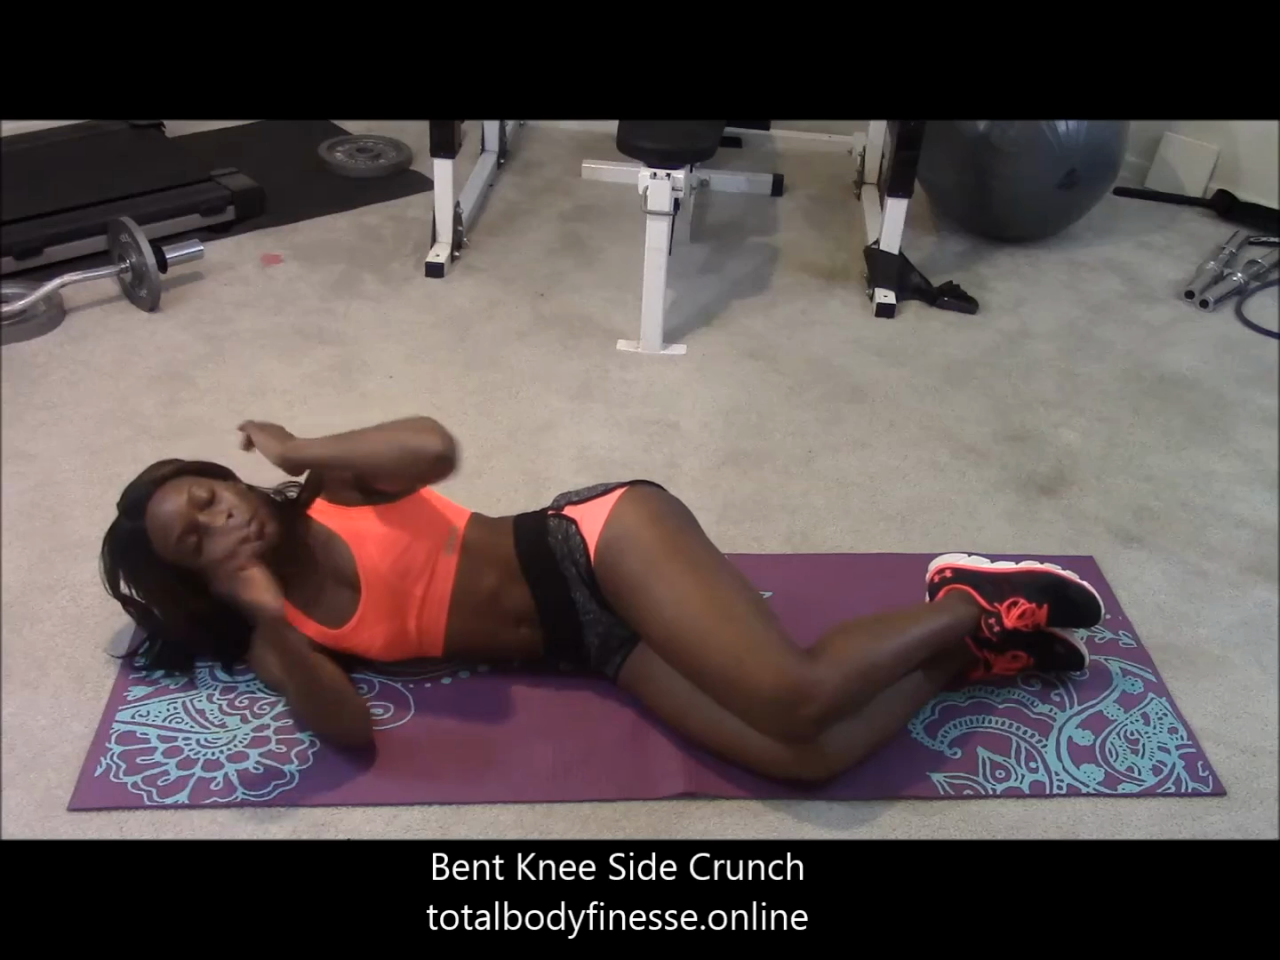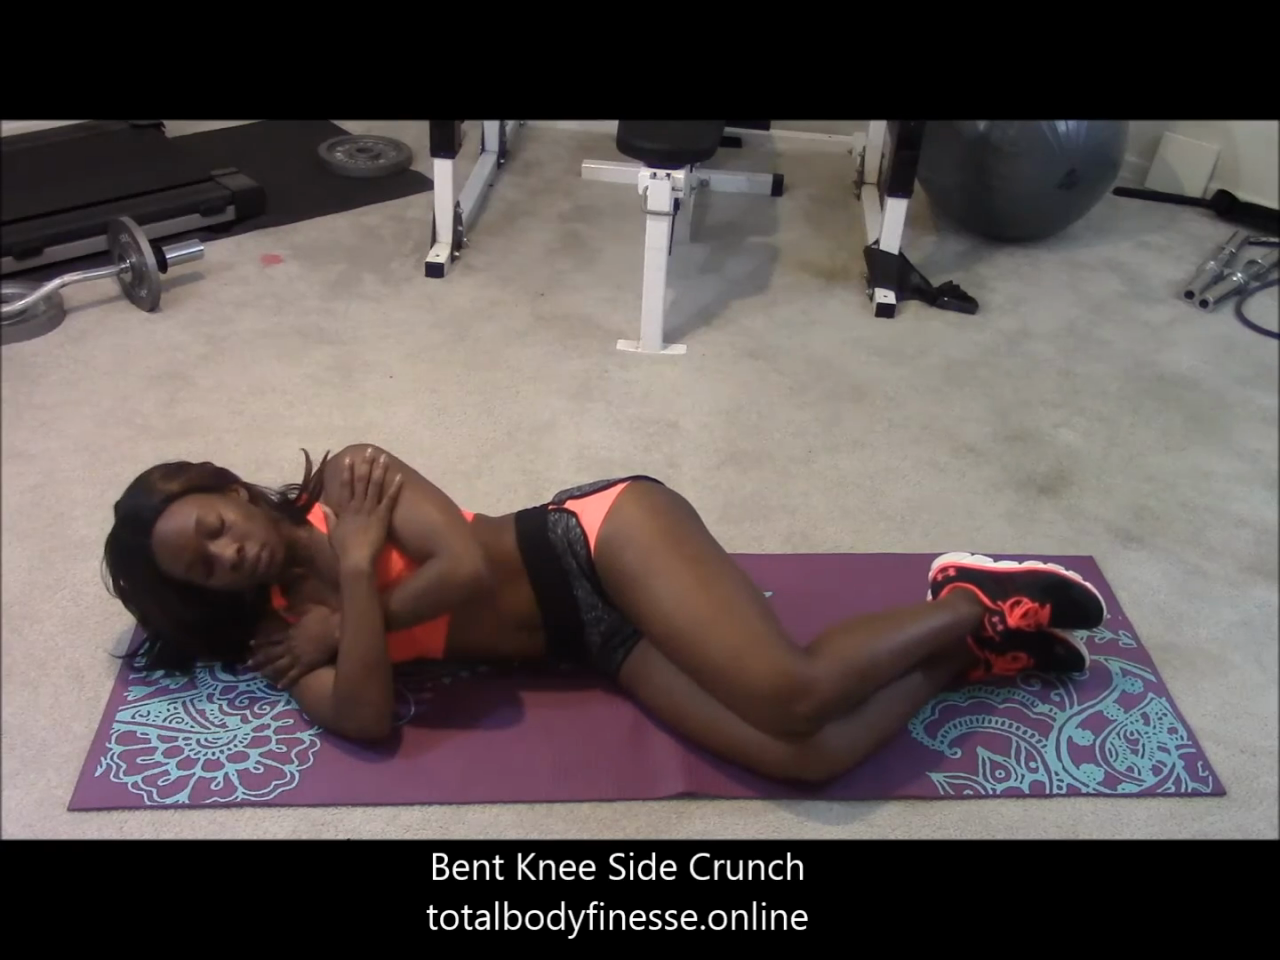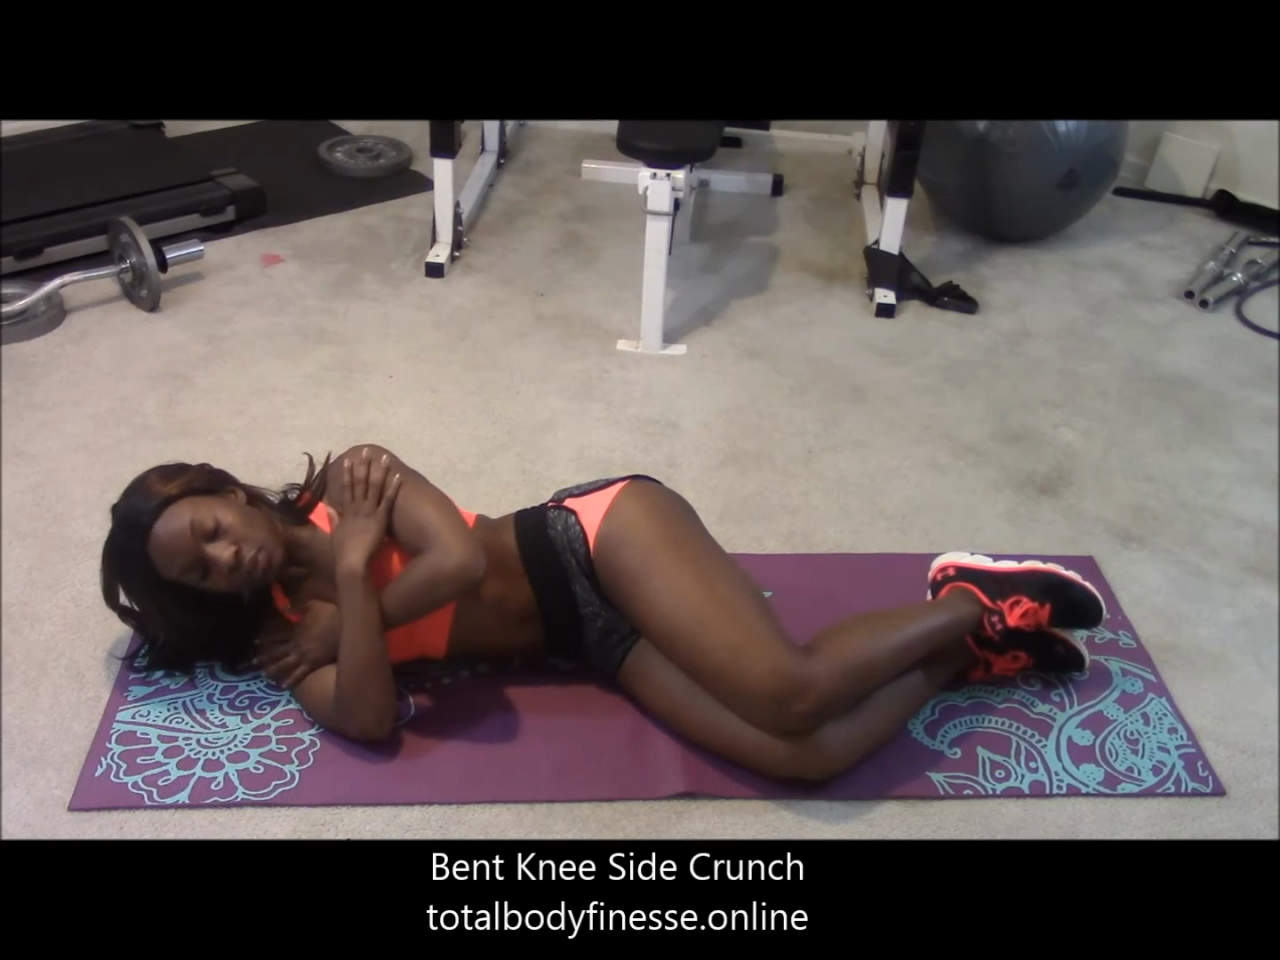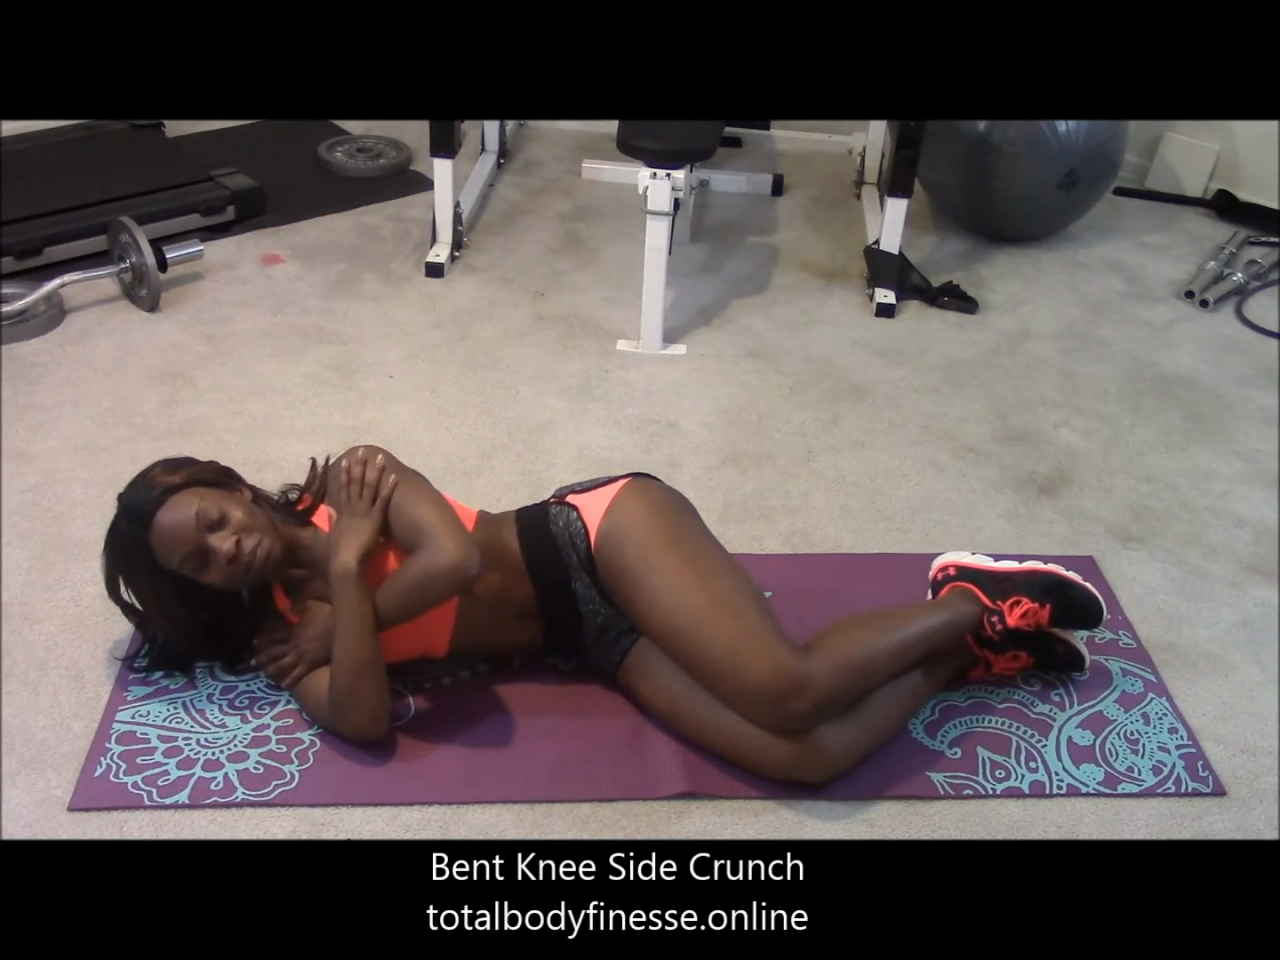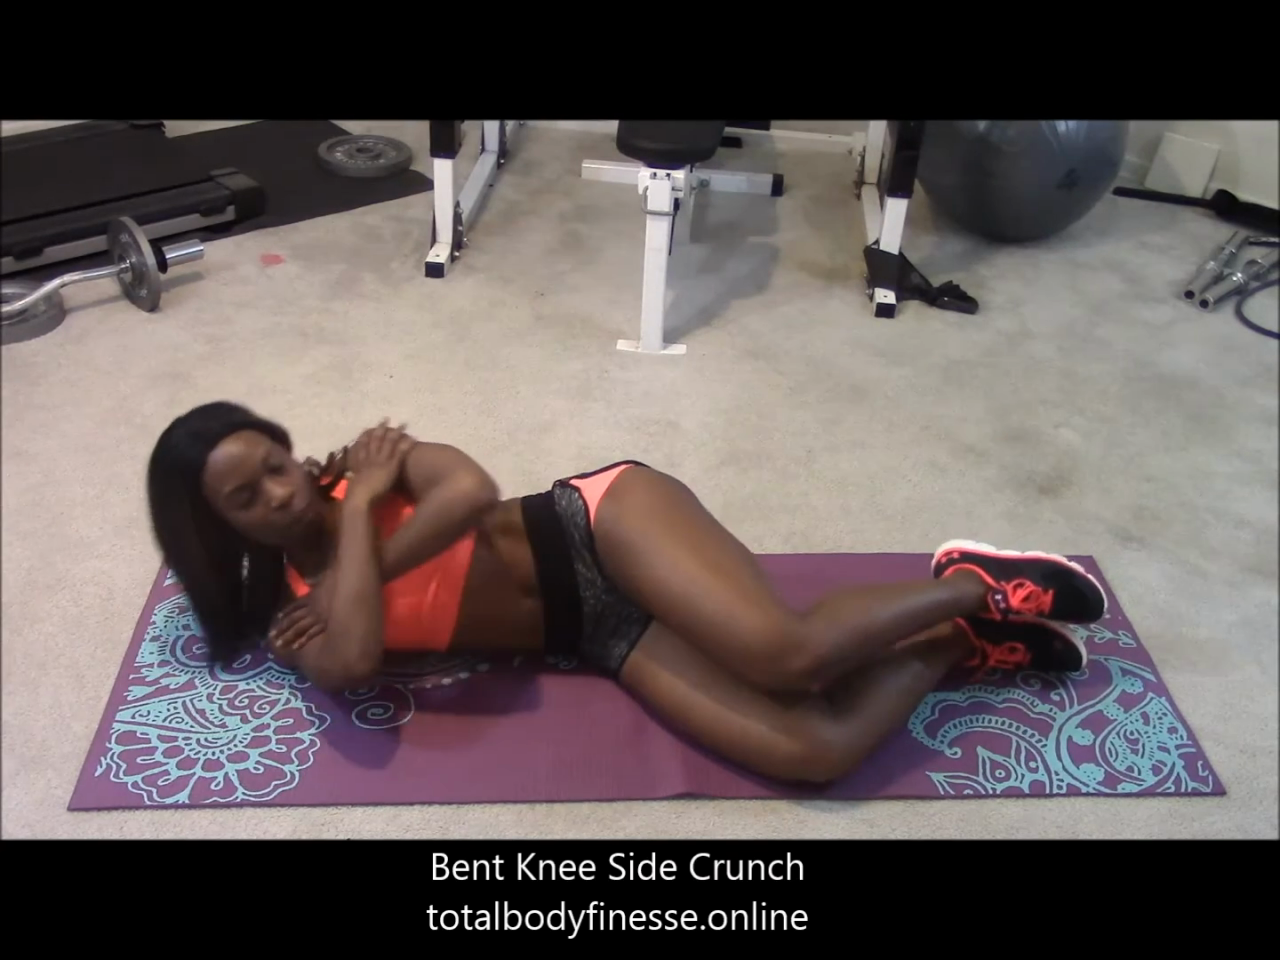
dt=1s
person 1, frame 1
left shoulder: (342, 487)
right shoulder: (283, 623)
left elbow: (434, 445)
right elbow: (349, 727)
left wrist: (298, 452)
right wrist: (263, 622)
left hip: (601, 540)
right hip: (594, 641)
left knee: (796, 698)
right knee: (810, 753)
left ankle: (970, 603)
right ankle: (964, 648)
person 1, frame 2
left shoulder: (345, 478)
right shoulder: (281, 630)
left elbow: (466, 567)
right elbow: (365, 719)
left wrist: (350, 615)
right wrist: (357, 571)
left hip: (602, 536)
right hip: (597, 643)
left knee: (794, 696)
right knee: (808, 754)
left ankle: (977, 601)
right ankle: (968, 644)
person 1, frame 3
left shoulder: (349, 480)
right shoulder: (283, 631)
left elbow: (461, 559)
right elbow: (368, 720)
left wrist: (355, 591)
right wrist: (351, 570)
left hip: (603, 531)
right hip: (597, 638)
left knee: (792, 695)
right knee: (805, 752)
left ankle: (975, 598)
right ankle: (967, 646)
person 1, frame 4
left shoulder: (350, 478)
right shoulder: (284, 628)
left elbow: (455, 558)
right elbow: (363, 720)
left wrist: (349, 608)
right wrist: (346, 564)
left hip: (604, 533)
right hip: (599, 636)
left knee: (791, 693)
right knee: (808, 752)
left ankle: (972, 597)
right ankle: (968, 641)
person 1, frame 5
left shoulder: (367, 461)
right shoulder: (294, 609)
left elbow: (474, 493)
right elbow: (353, 662)
left wrist: (369, 533)
right wrist: (359, 512)
left hip: (601, 521)
right hip: (599, 637)
left knee: (786, 652)
right knee: (814, 748)
left ankle: (972, 585)
right ankle: (963, 641)
